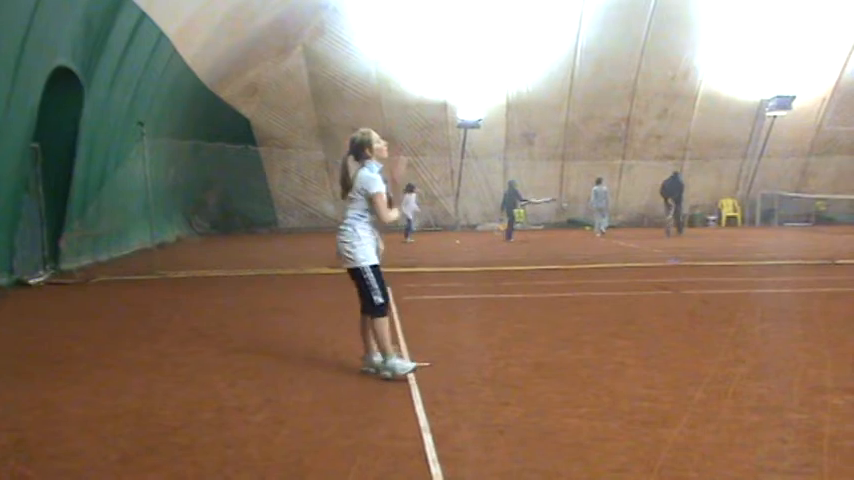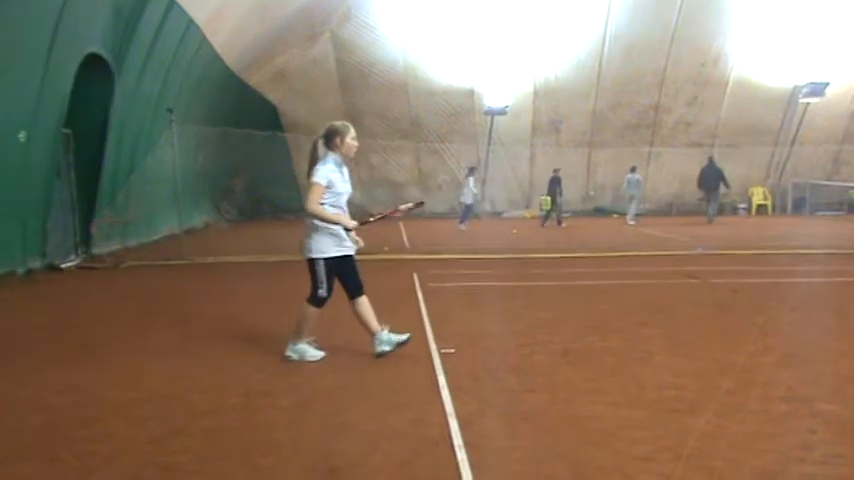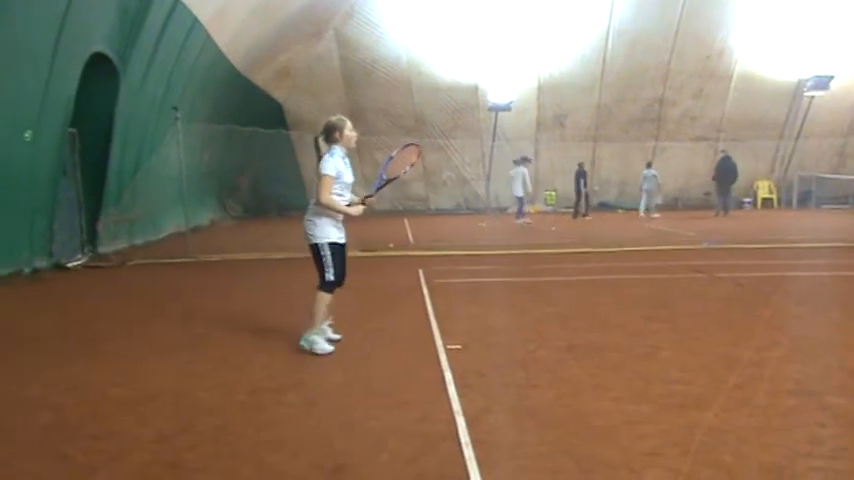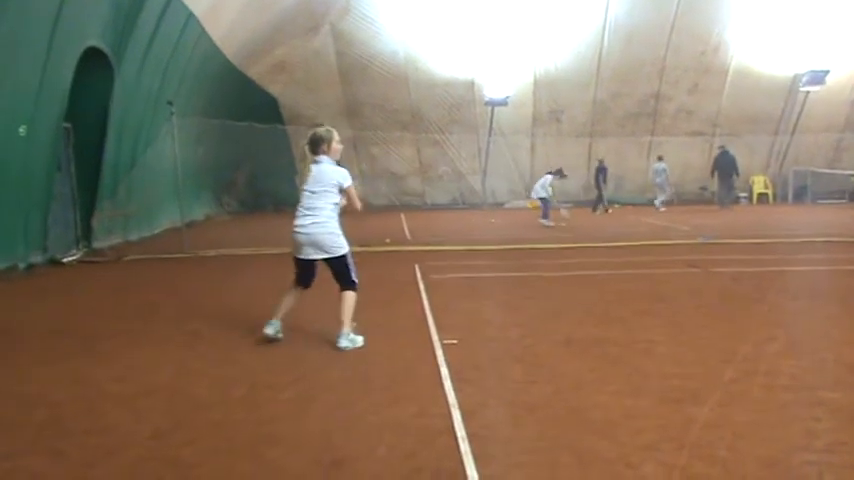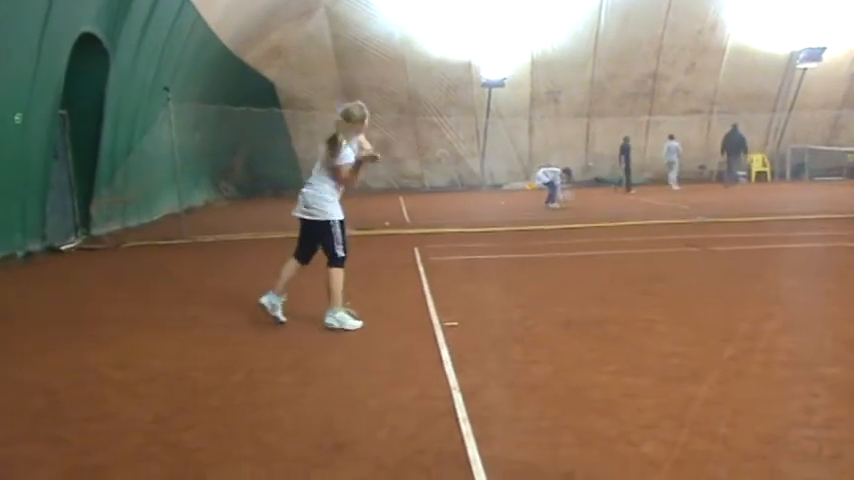
dt=0.7s
person 1, frame 1
left shoulder: (366, 173)
right shoulder: (371, 177)
right elbow: (385, 217)
left wrist: (376, 239)
right wrist: (395, 211)
left hip: (362, 244)
right hip: (358, 246)
left knee: (370, 303)
right knee: (379, 302)
left ankle: (371, 357)
right ankle: (389, 360)
person 1, frame 2
left shoulder: (342, 169)
right shoulder: (324, 169)
right elbow: (311, 207)
left wrist: (349, 231)
right wrist: (345, 223)
left hip: (339, 241)
right hip: (321, 241)
left knee: (355, 290)
right knee: (320, 294)
left ankle: (381, 338)
right ankle: (296, 345)
person 1, frame 3
left shoulder: (343, 160)
right shoulder: (331, 160)
right elbow: (323, 198)
left wrist: (356, 200)
right wrist: (351, 211)
left hip: (334, 226)
right hip: (321, 226)
left knee: (337, 278)
right knee: (329, 280)
left ankle: (323, 325)
right ankle: (311, 335)
person 1, frame 4
left shoulder: (304, 172)
right shoulder: (341, 173)
right elbow: (356, 206)
right wrist: (344, 199)
left hip: (302, 234)
right hip: (329, 236)
left knee: (302, 283)
right knee: (349, 284)
left ankle: (274, 324)
right ankle: (346, 335)
person 1, frame 5
left shoulder: (353, 137)
right shoulder: (343, 148)
left elbow: (369, 152)
right elbow: (347, 181)
left wrist: (368, 158)
right wrist: (360, 163)
left hip: (310, 201)
right hip: (325, 204)
left knee: (301, 255)
right knee: (337, 258)
left ankle: (274, 297)
right ankle: (335, 314)
